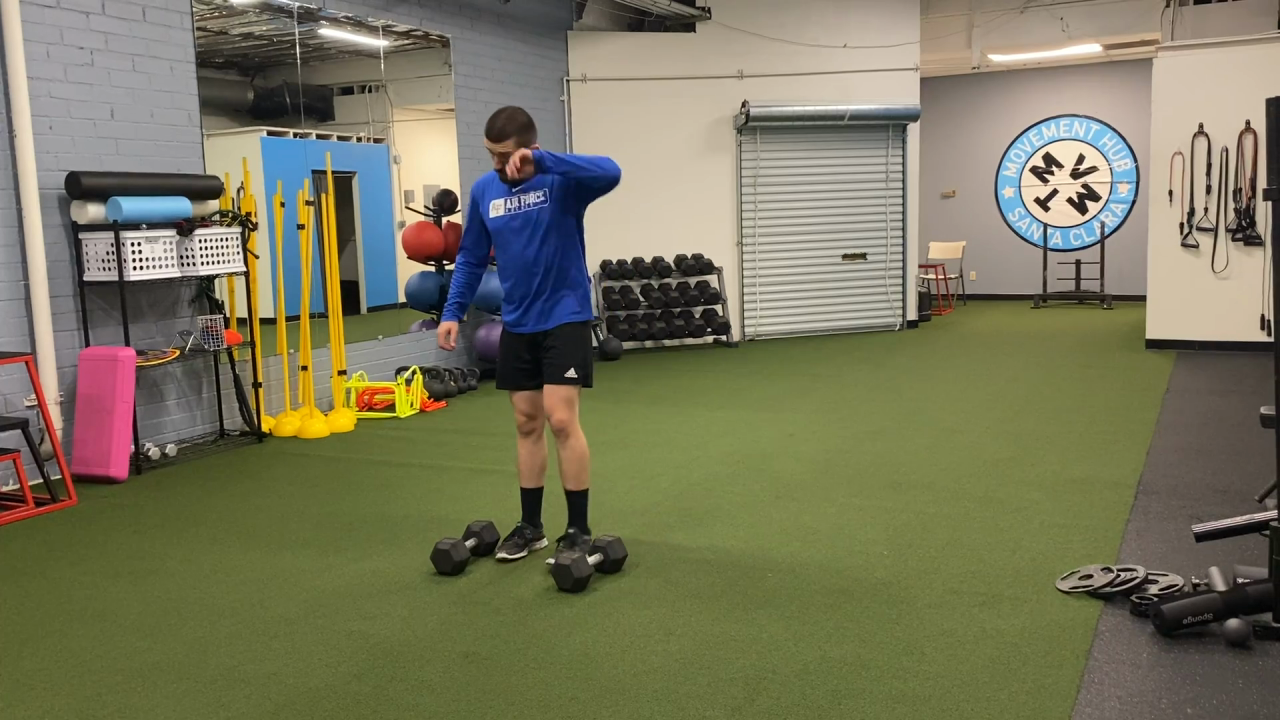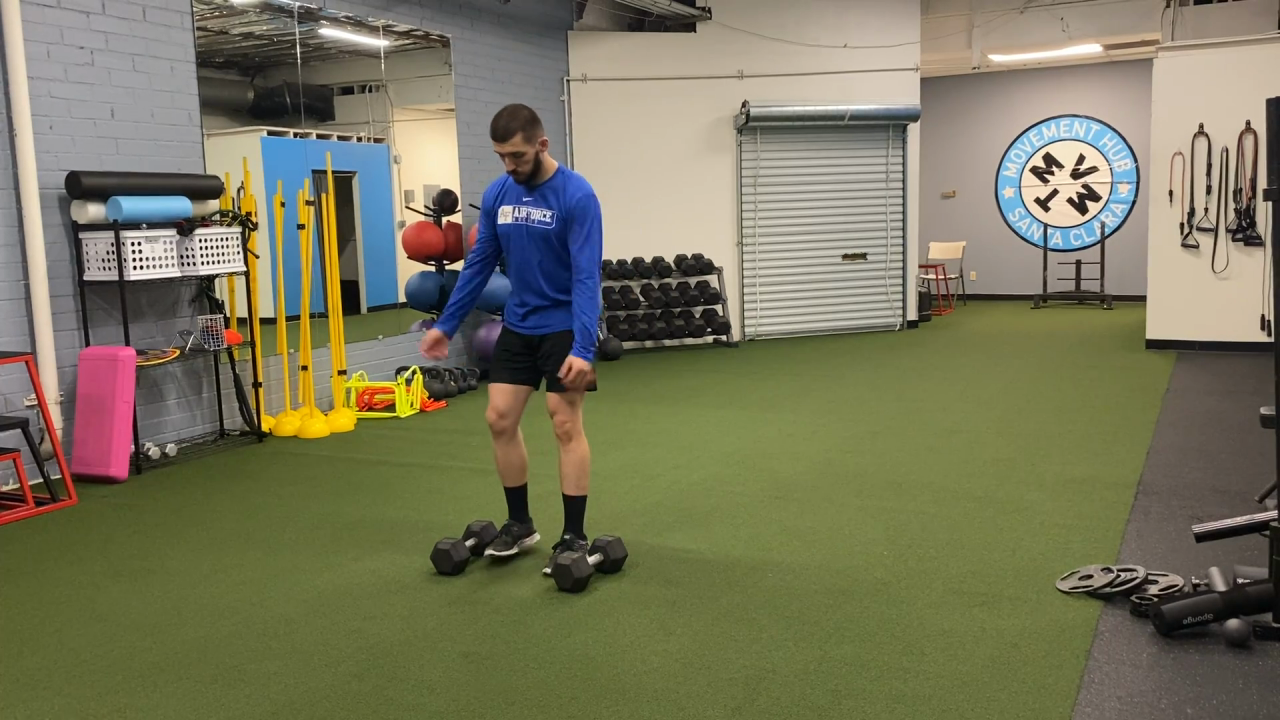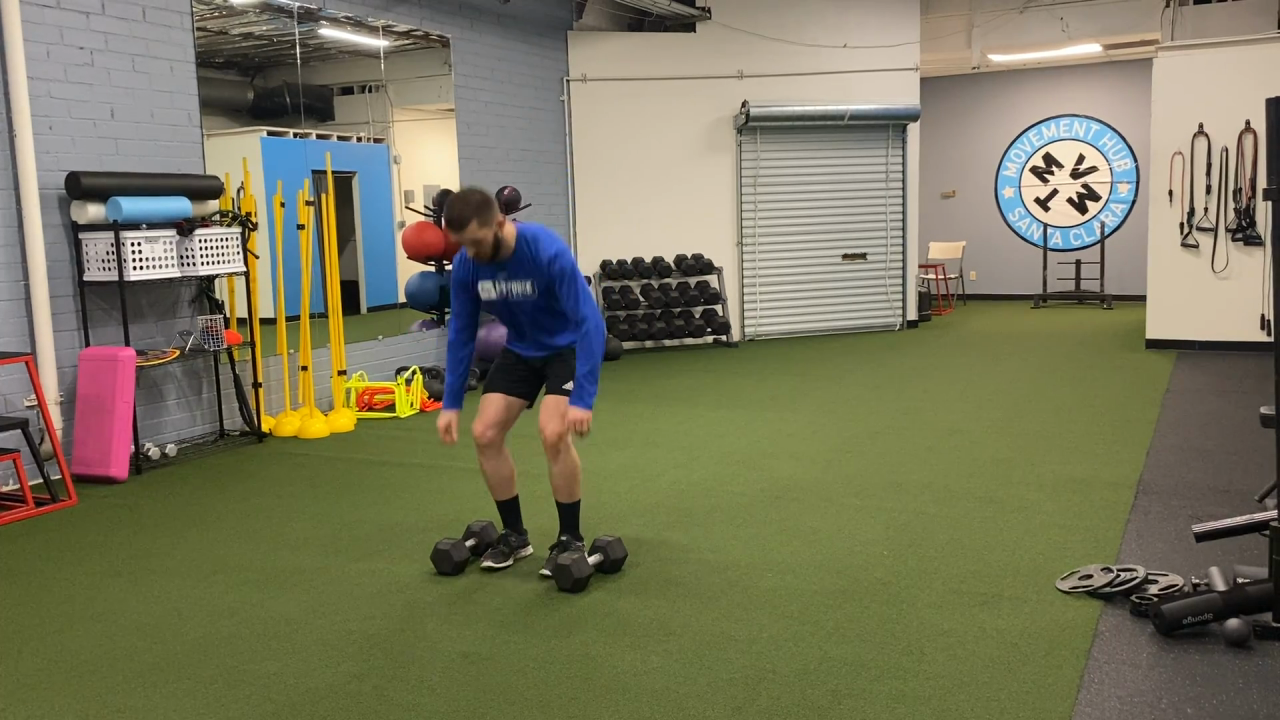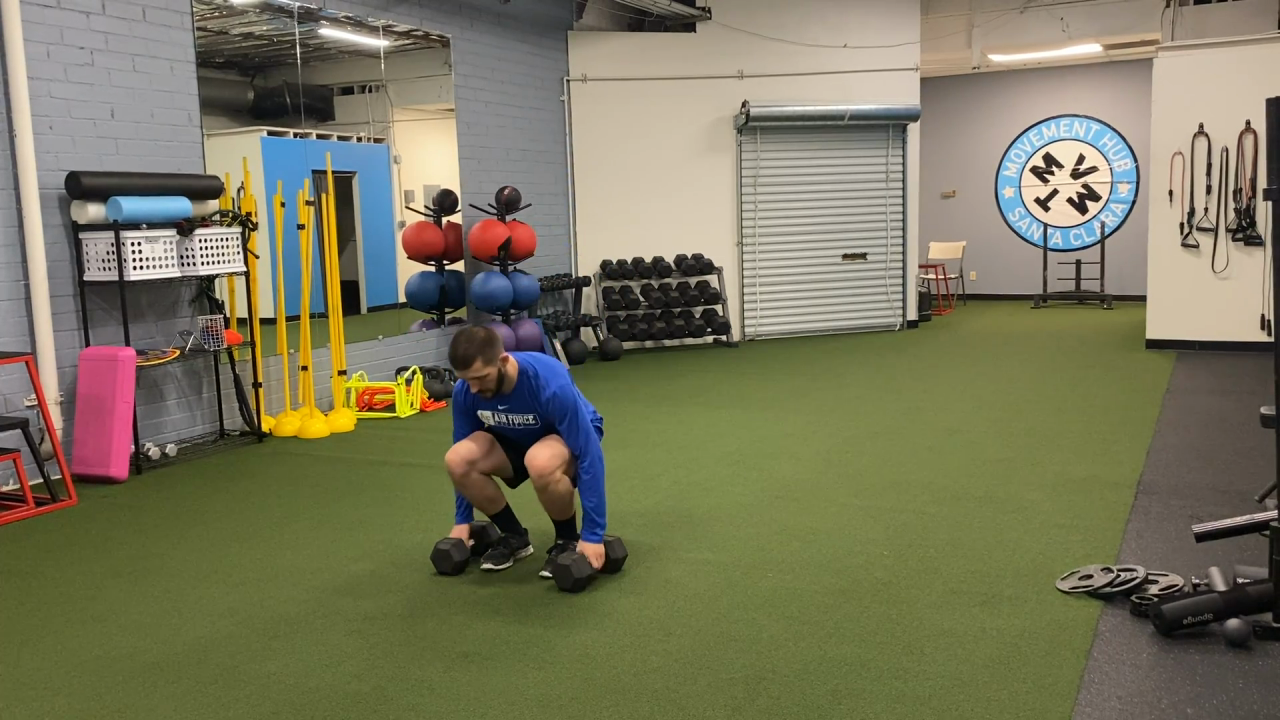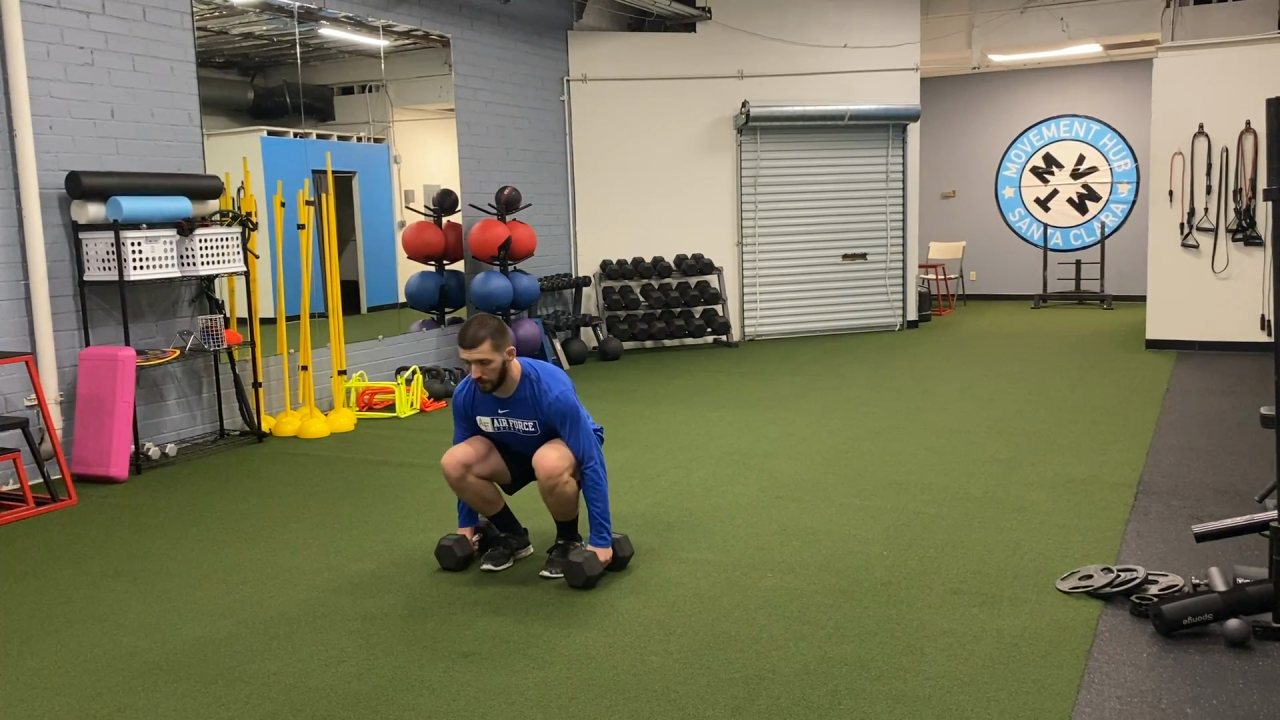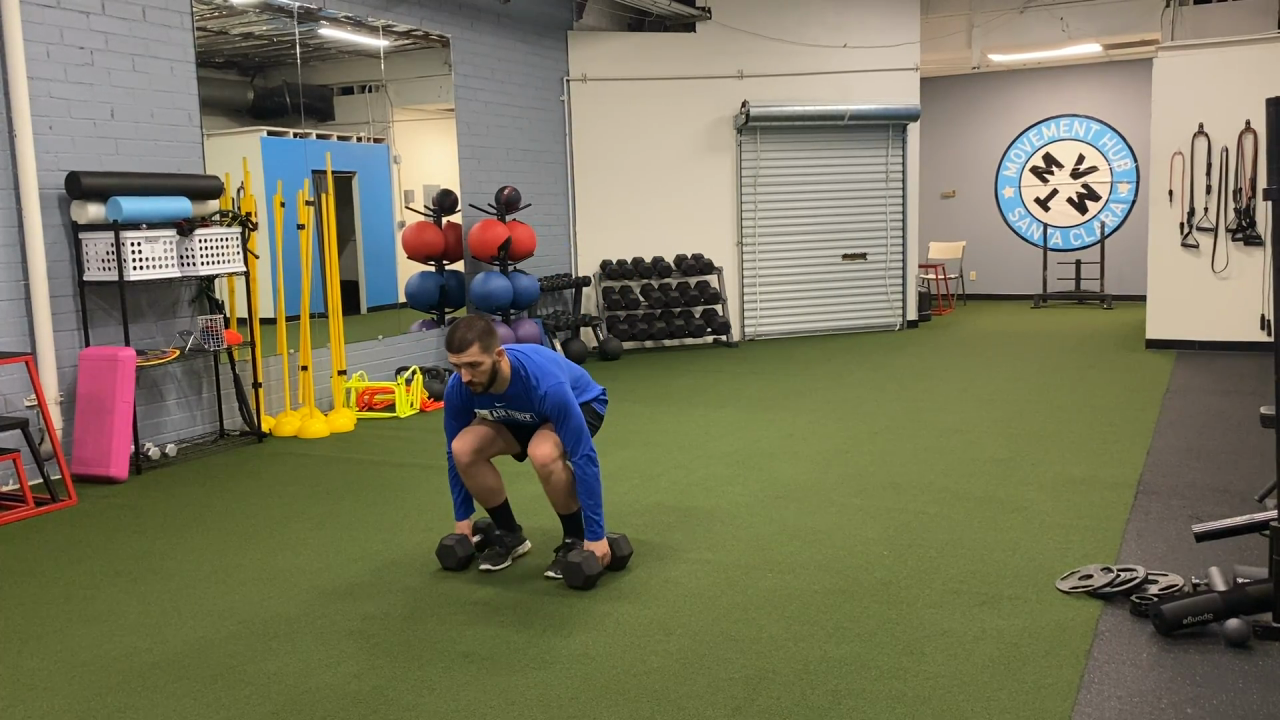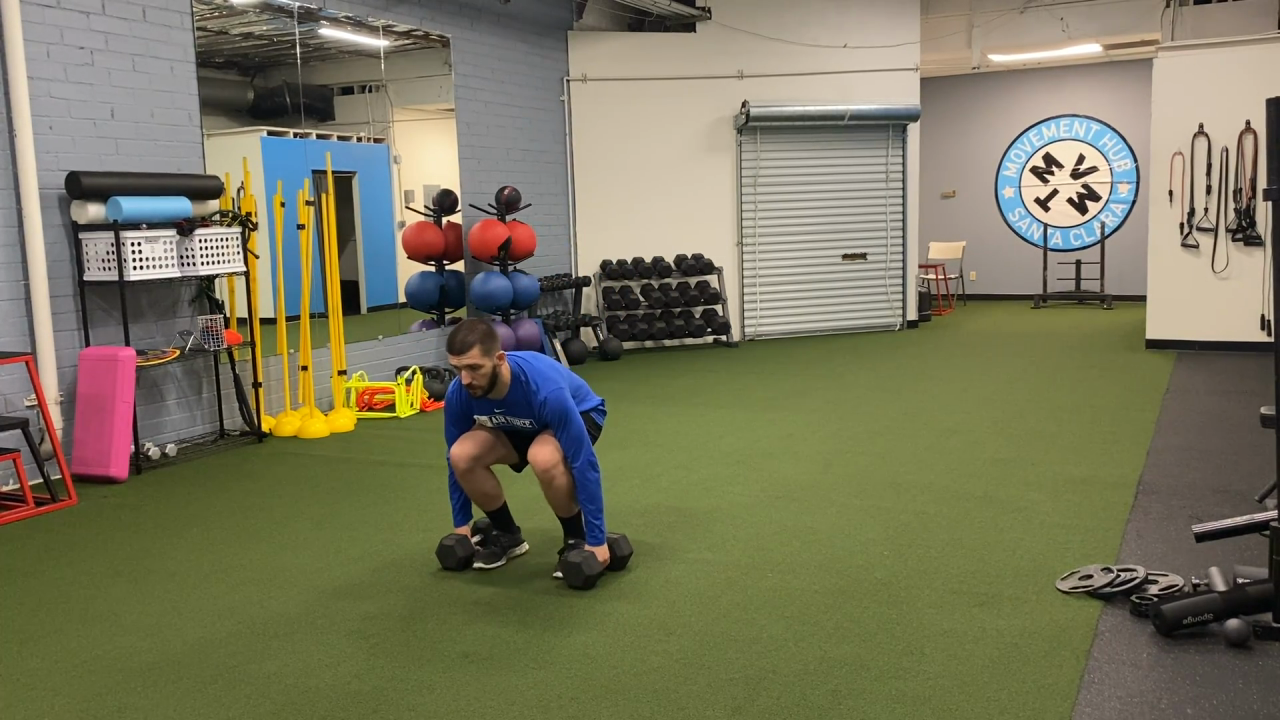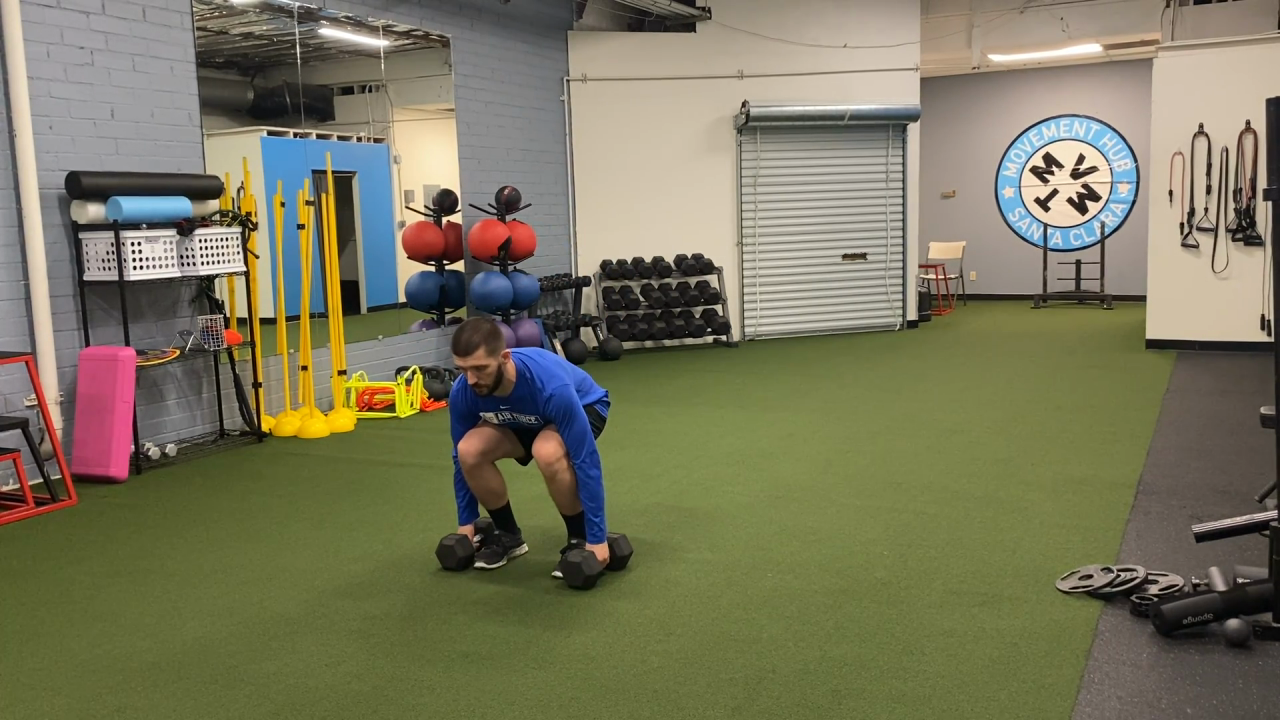
dt=0.5s
person 1, frame 1
left shoulder: (559, 176)
right shoulder: (484, 192)
left elbow: (609, 172)
right elbow: (470, 259)
left wrist: (539, 161)
right wrist: (452, 312)
left hip: (564, 319)
right hip: (516, 325)
left knee: (562, 421)
right knee: (527, 424)
left ankle: (578, 530)
right ankle: (530, 525)
person 1, frame 2
left shoulder: (577, 196)
right shoulder: (497, 194)
left elbow: (586, 275)
right elbow: (479, 263)
left wrist: (583, 345)
right wrist: (446, 324)
left hip: (561, 328)
right hip: (517, 326)
left knee: (566, 427)
right knee: (500, 421)
left ankle: (574, 536)
right ankle: (520, 523)
person 1, frame 3
left shoulder: (549, 252)
right shoulder: (465, 264)
left elbow: (588, 321)
right elbow: (461, 333)
left wrist: (582, 398)
right wrist: (451, 402)
left hip: (566, 348)
right hip: (519, 351)
left knee: (553, 432)
right knee: (485, 434)
left ankle: (571, 538)
right ankle: (514, 534)
person 1, frame 4
left shoulder: (551, 385)
right shoulder: (465, 391)
left elbow: (590, 457)
right elbow: (463, 447)
left wrist: (592, 535)
right wrist: (462, 519)
left hip: (571, 436)
right hip: (518, 438)
left knee: (541, 464)
right knee: (456, 460)
left ankle: (567, 541)
right ankle: (513, 536)
person 1, frame 5
left shoulder: (553, 392)
right shoulder: (466, 394)
left elbow: (592, 463)
right elbow: (463, 465)
left wrist: (600, 540)
right wrist: (466, 524)
left hip: (570, 447)
right hip: (515, 450)
left knee: (549, 466)
right knee: (453, 463)
left ankle: (569, 541)
right ankle: (512, 536)
person 1, frame 6
left shoulder: (546, 385)
right shoulder: (458, 388)
left elbow: (583, 457)
right elbow: (455, 454)
left wrist: (595, 535)
right wrist: (462, 517)
left hip: (580, 403)
left knee: (543, 453)
right knee: (464, 449)
left ankle: (574, 538)
right ankle: (509, 533)
person 1, frame 7
left shoulder: (546, 391)
right shoulder: (458, 395)
left elbow: (583, 463)
right elbow: (456, 459)
left wrist: (596, 540)
right wrist: (461, 525)
left hip: (579, 414)
left knee: (543, 458)
right knee: (461, 456)
left ankle: (577, 539)
right ankle: (507, 534)
person 1, frame 8
left shoulder: (551, 387)
right shoulder: (463, 392)
left elbow: (585, 459)
right elbow: (461, 457)
left wrist: (597, 538)
right wrist: (466, 522)
left hip: (583, 407)
left knee: (548, 452)
right knee: (470, 451)
left ankle: (580, 539)
right ankle: (507, 534)
